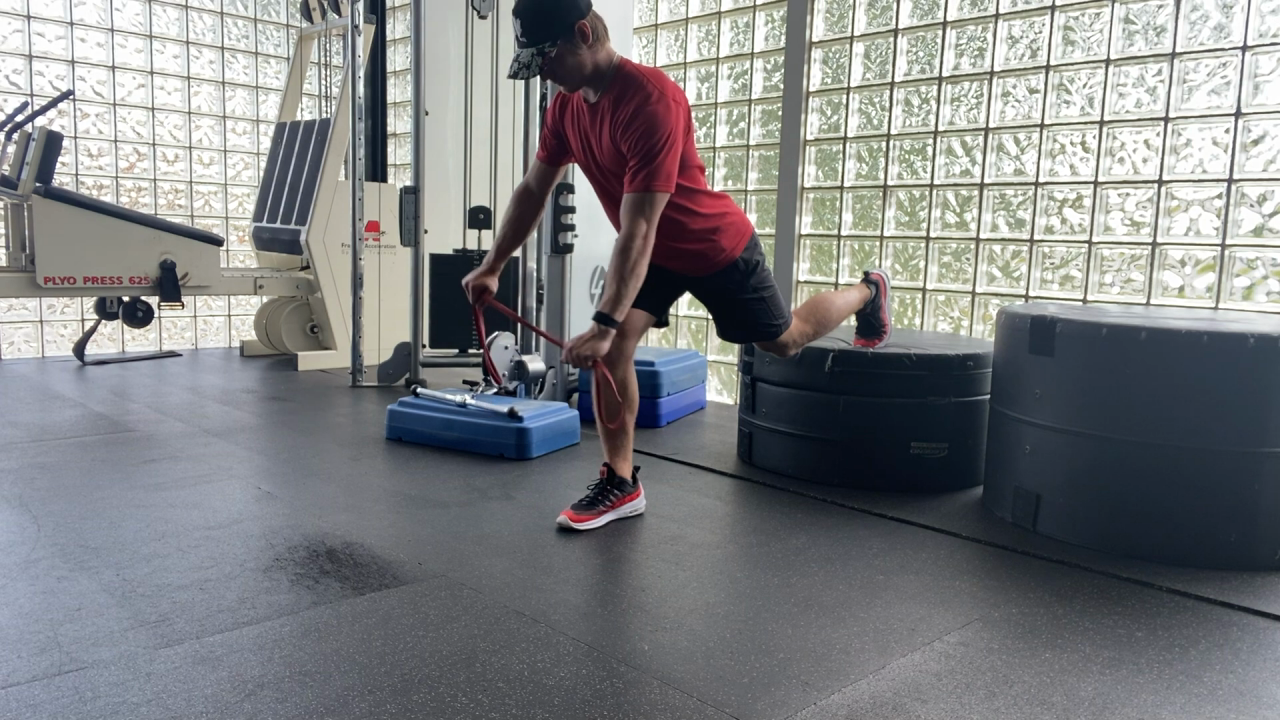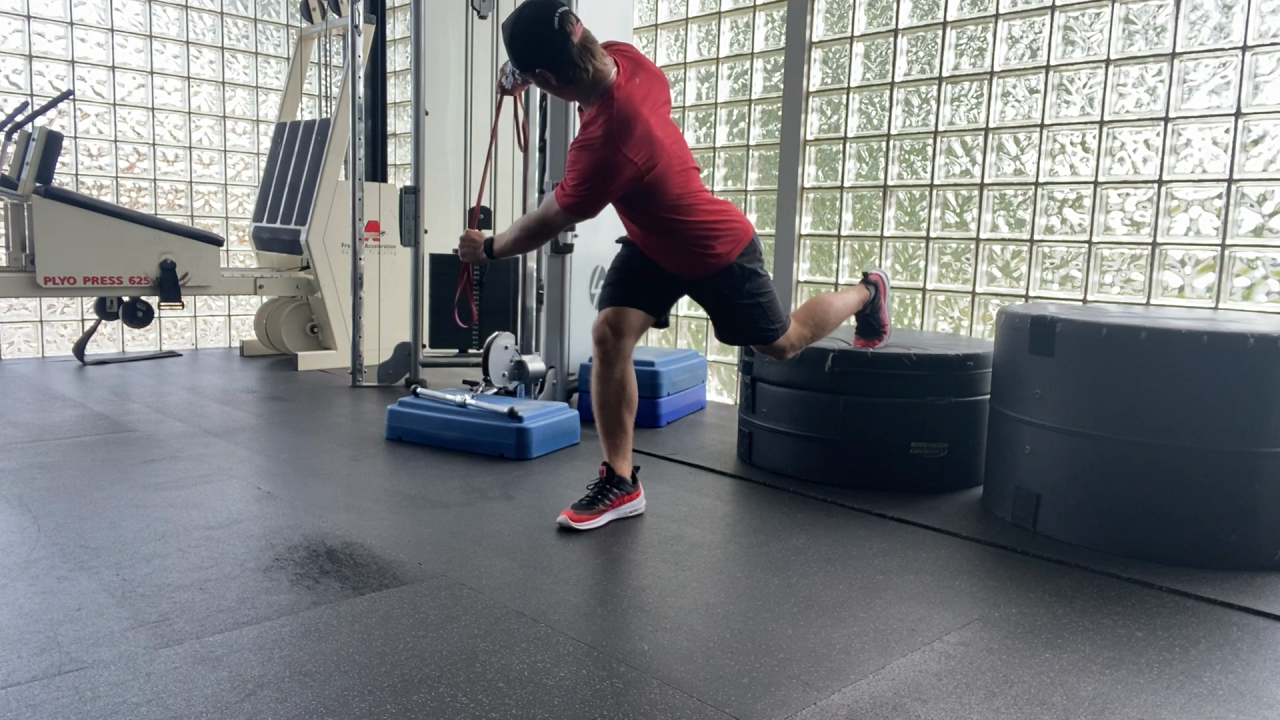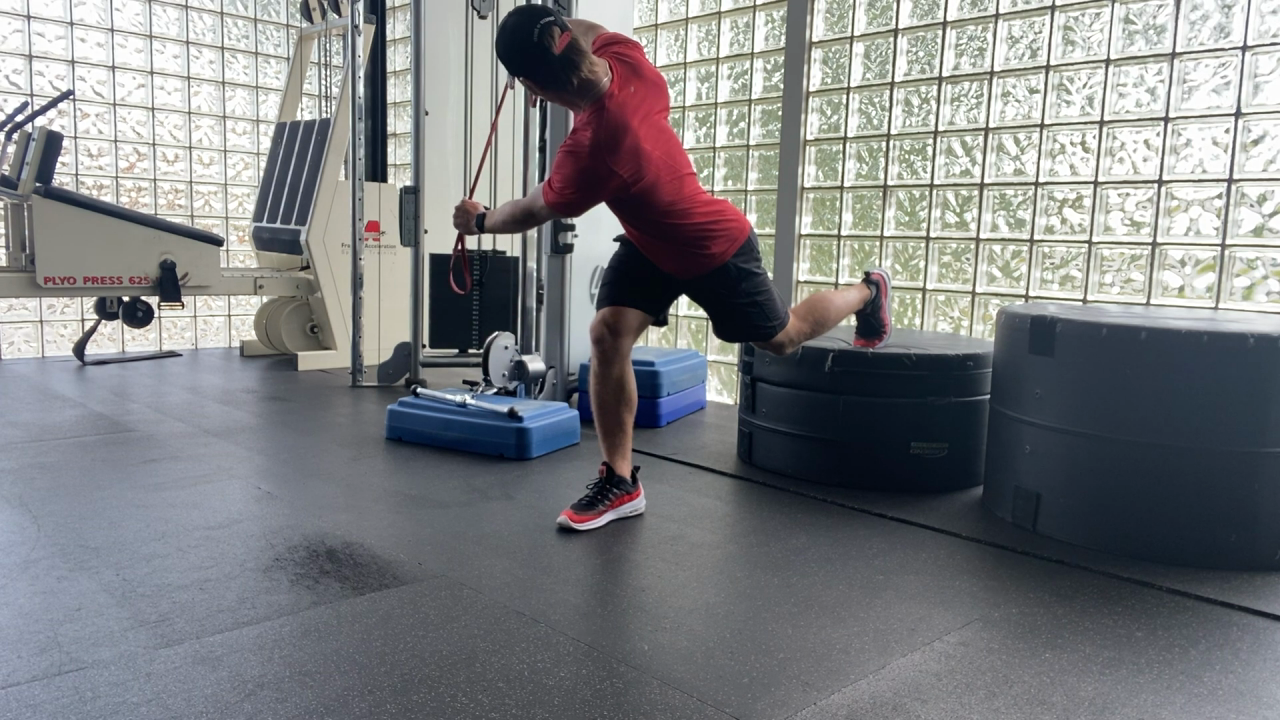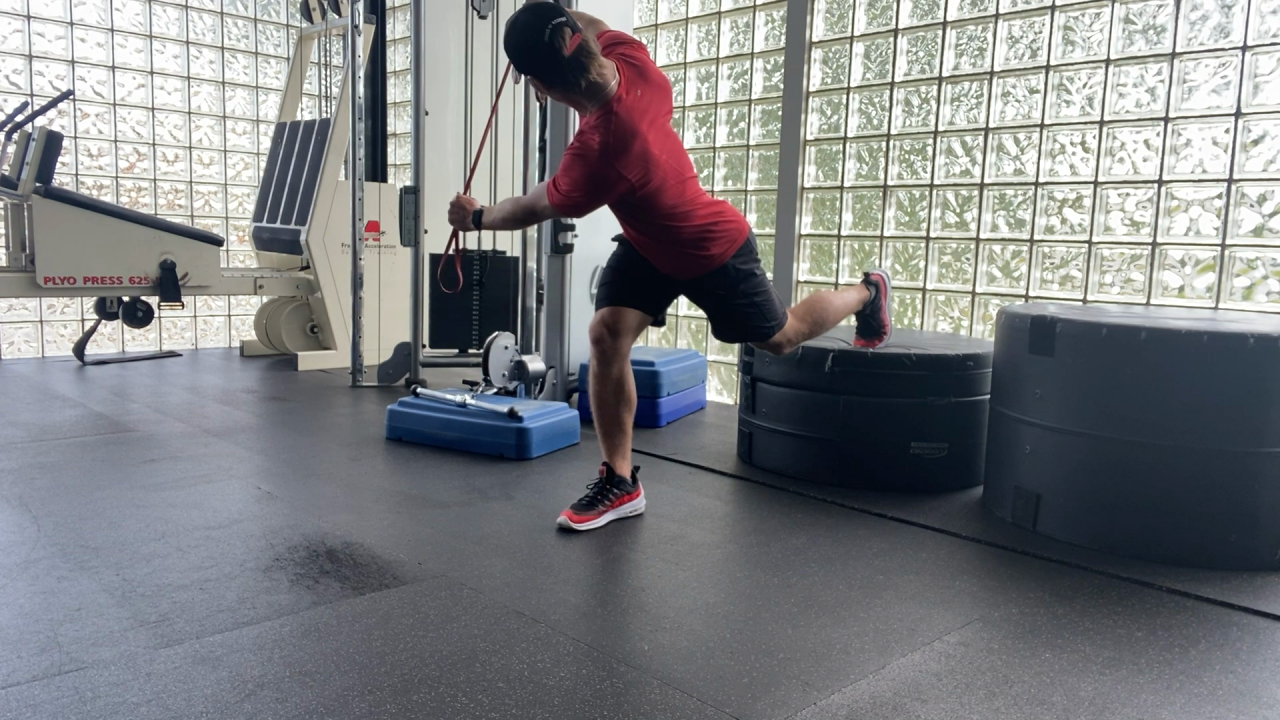
dt=1s
person 1, frame 1
left shoulder: (651, 103)
right shoulder: (566, 104)
left elbow: (637, 230)
right elbow: (533, 189)
left wrist: (605, 322)
right wrist: (492, 266)
left hip: (715, 247)
right hip: (652, 247)
left knee: (783, 339)
right knee: (613, 344)
left ankle: (868, 291)
right ankle: (620, 483)
person 1, frame 2
left shoulder: (606, 143)
right shoulder: (623, 58)
left elbow: (549, 221)
left wrist: (488, 248)
right wrist: (522, 81)
left hip: (716, 249)
right hip: (653, 242)
left knee: (782, 343)
right knee: (610, 336)
left ankle: (867, 292)
right ankle: (620, 482)
person 1, frame 3
left shoulder: (591, 149)
right shoulder: (622, 55)
left elbow: (534, 210)
left wrist: (480, 220)
left hip: (712, 248)
right hip: (650, 241)
left knee: (782, 338)
right knee: (607, 335)
left ankle: (868, 291)
right ankle: (620, 482)
person 1, frame 4
left shoulder: (601, 151)
right shoulder: (628, 57)
left elbow: (535, 208)
left wrist: (476, 217)
left hip: (712, 250)
right hip: (649, 241)
left knee: (779, 337)
right knee: (606, 335)
left ankle: (868, 291)
right ankle: (621, 483)
